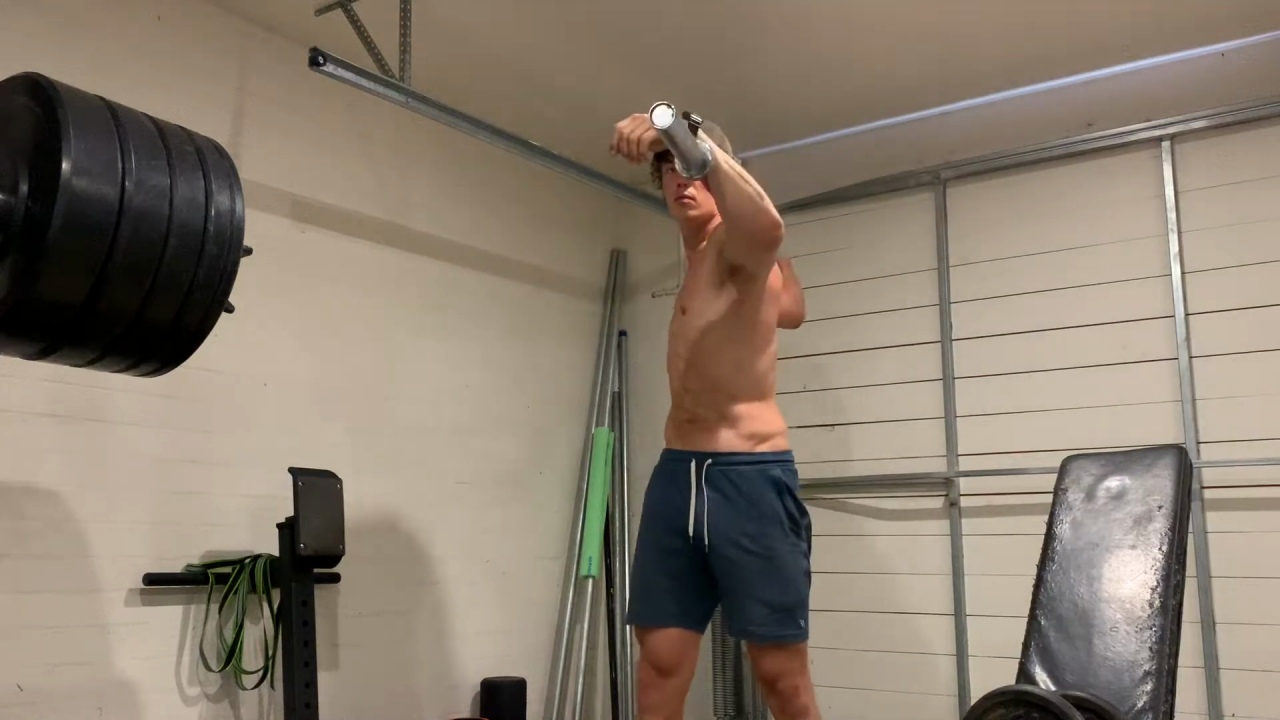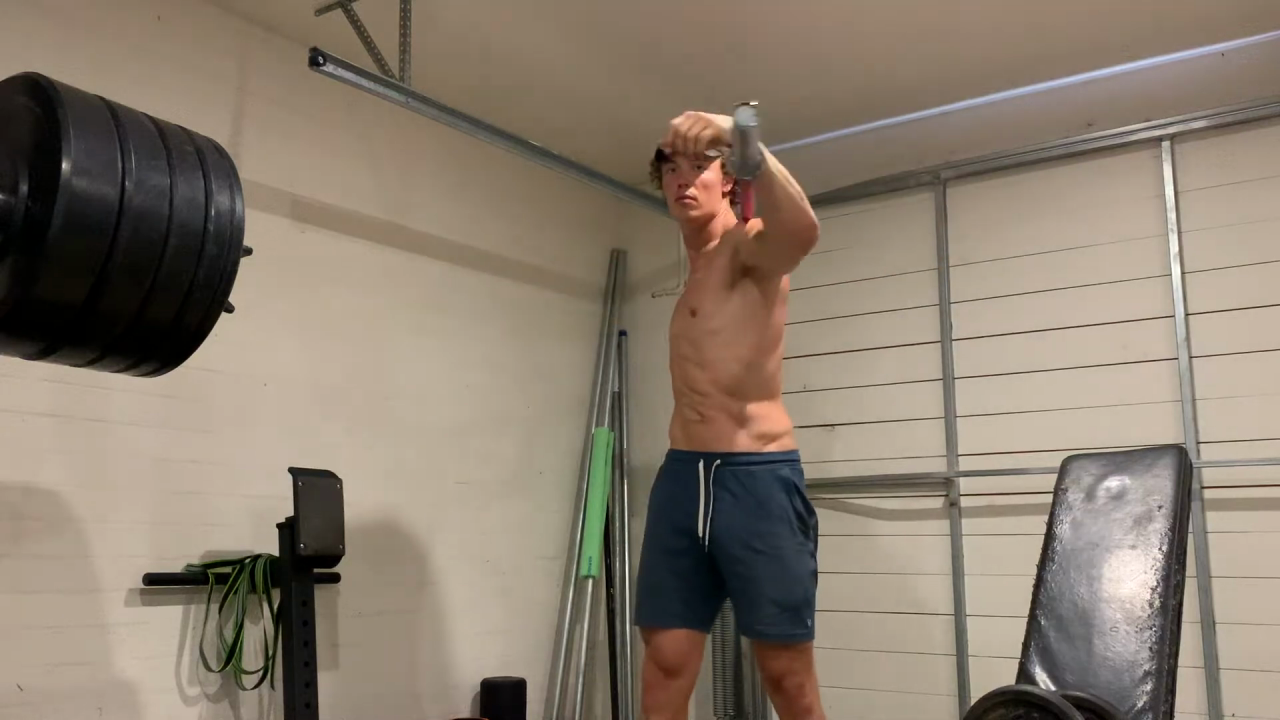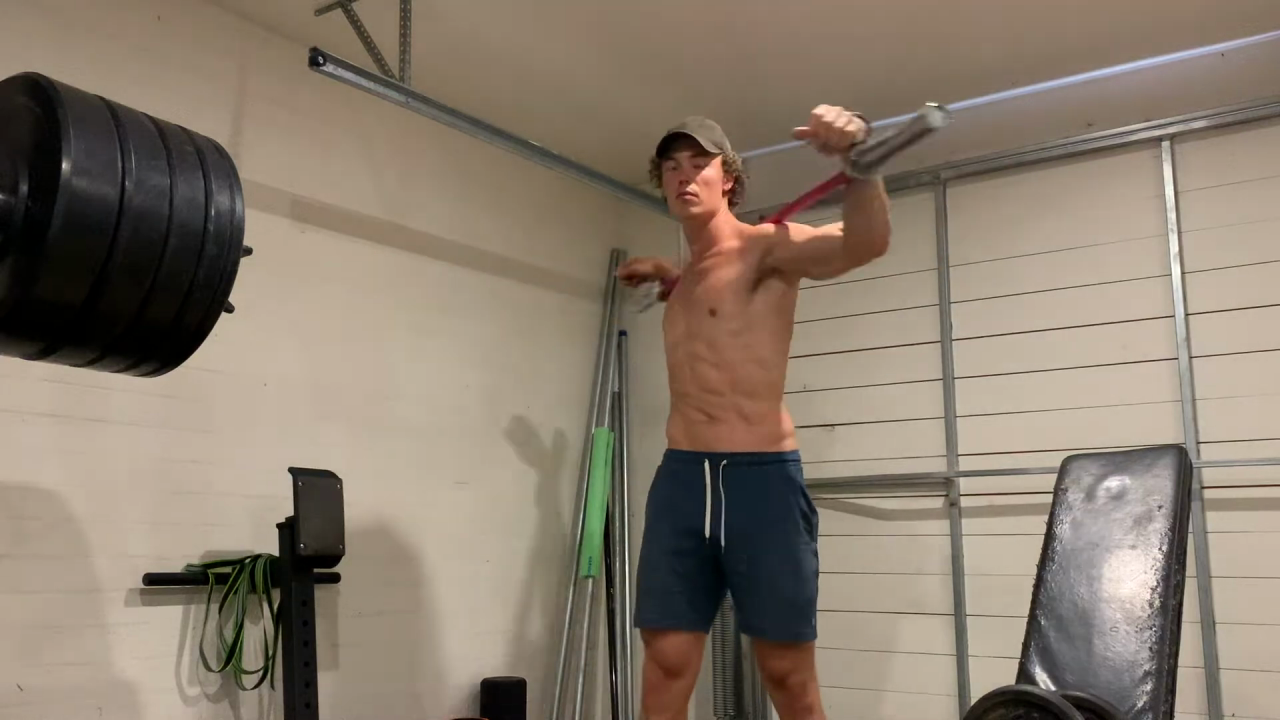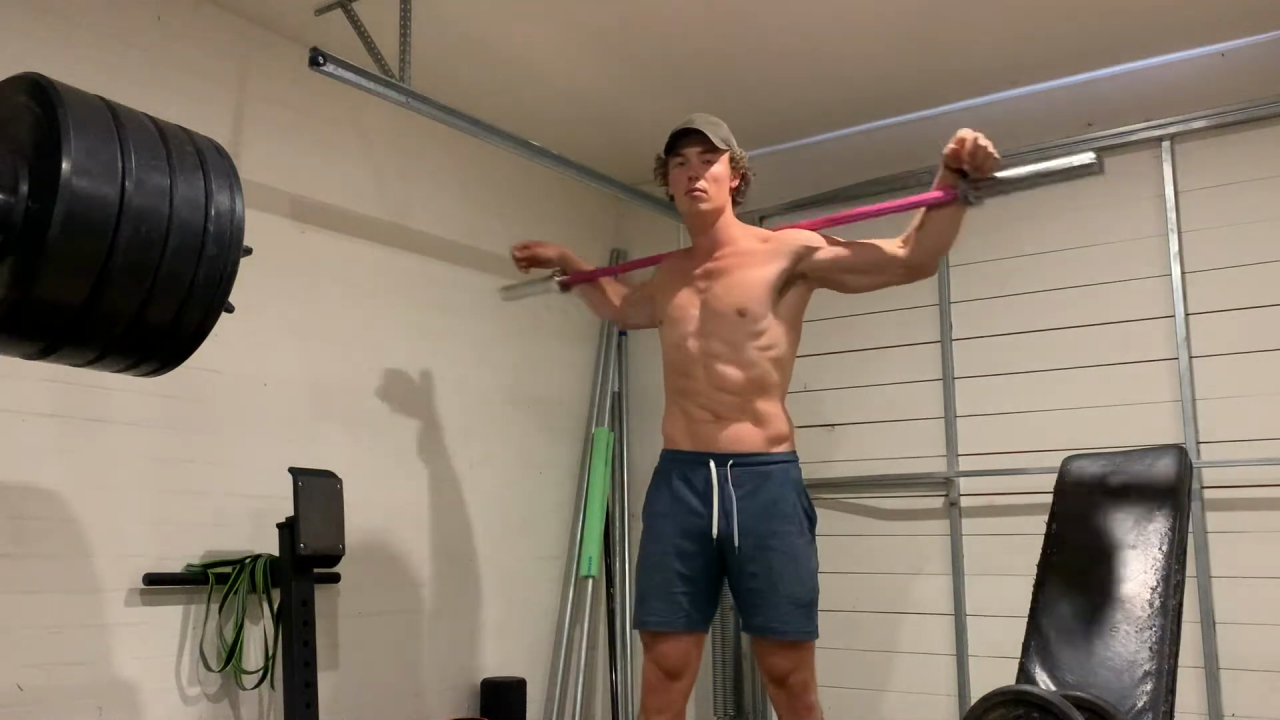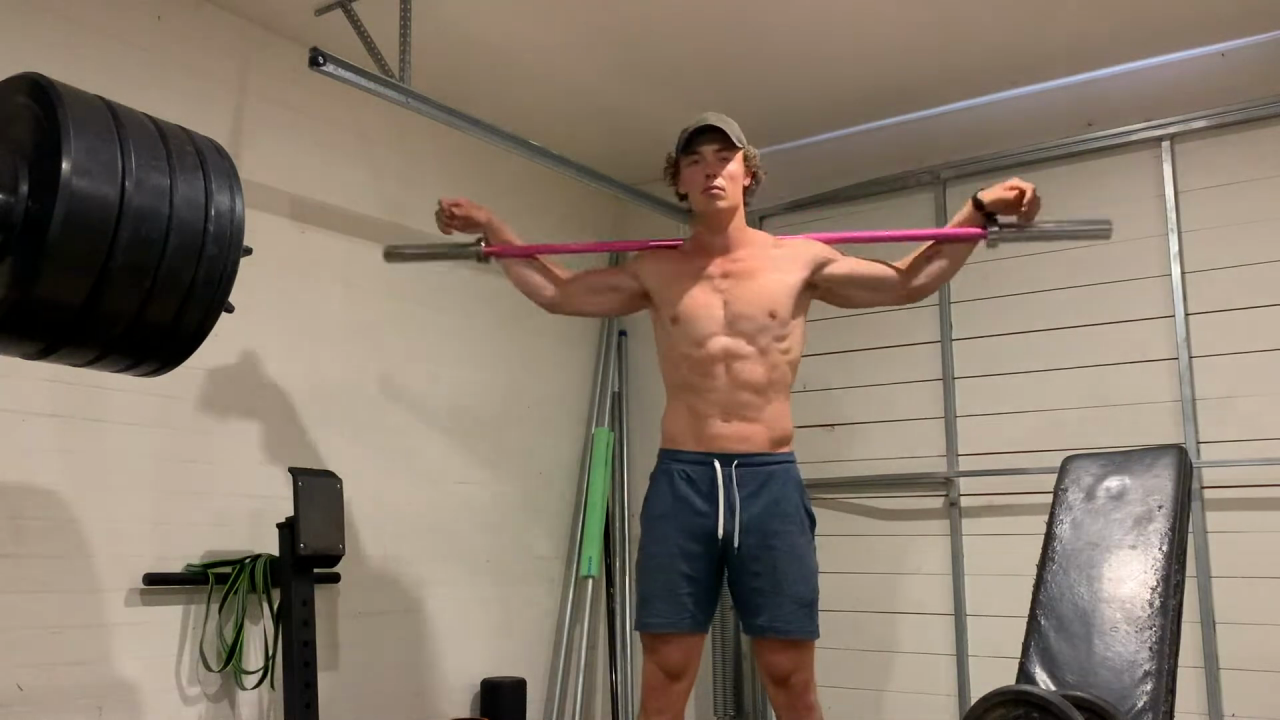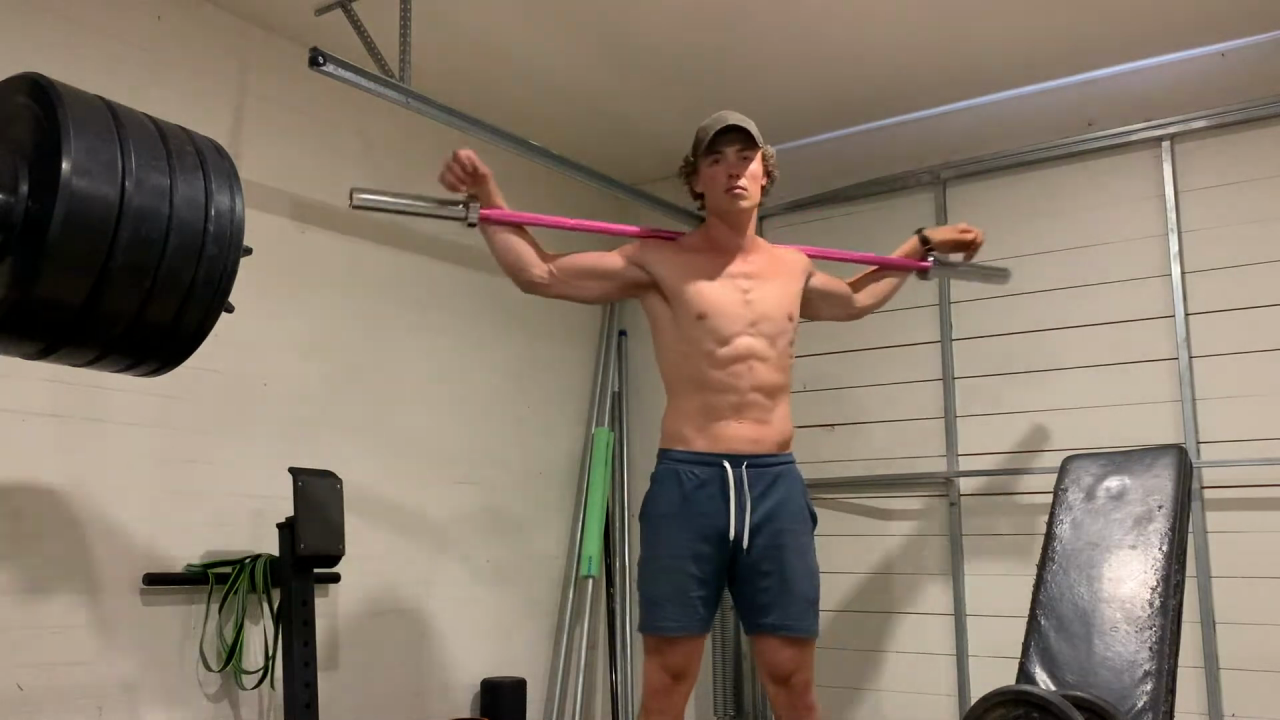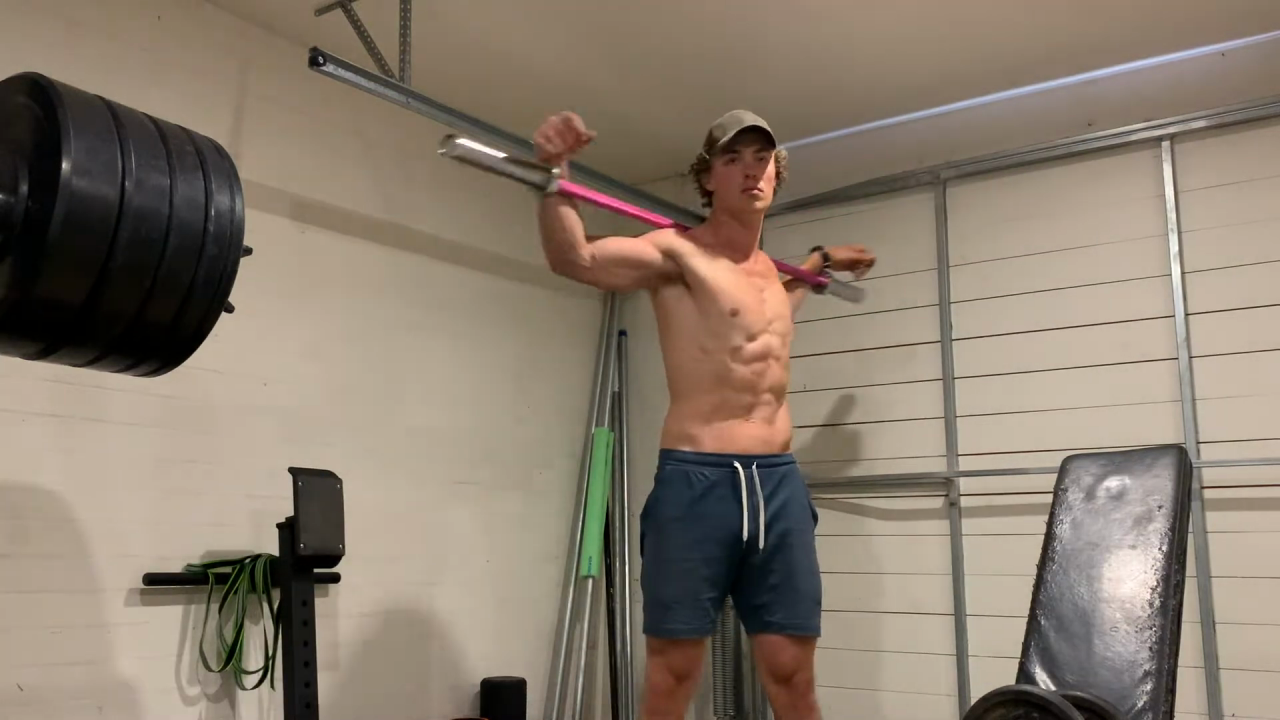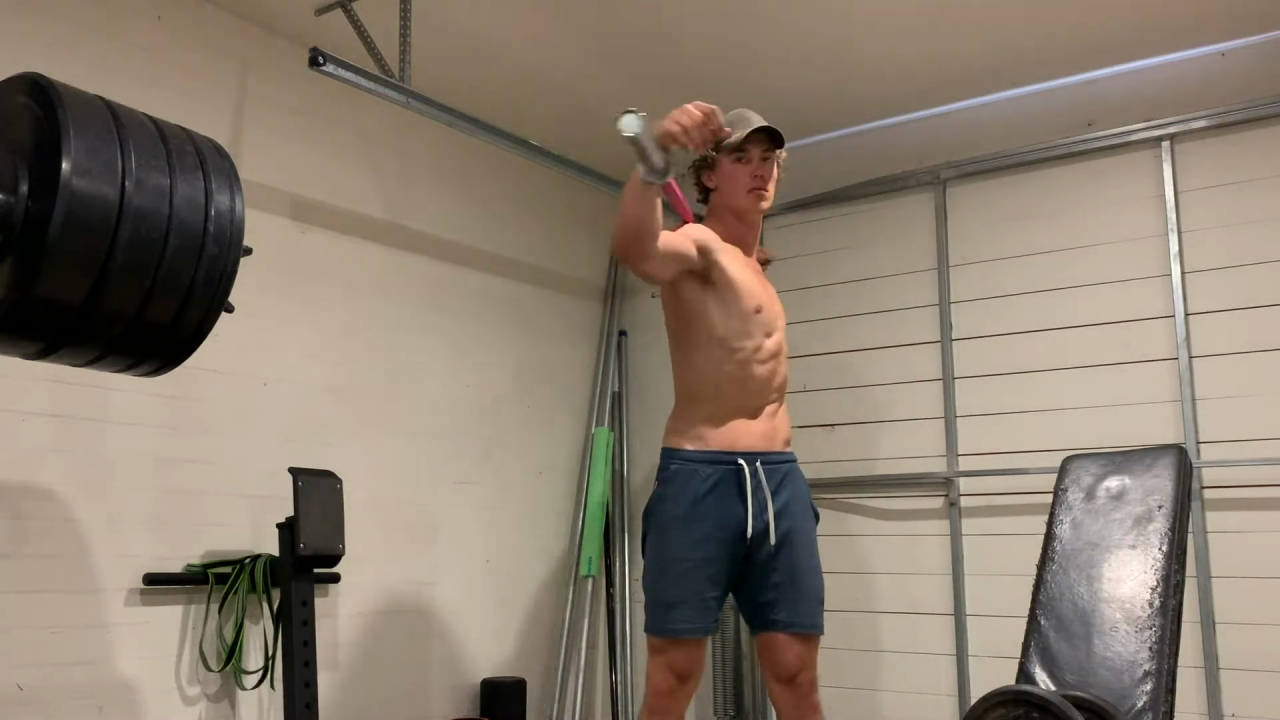
dt=0.2s
person 1, frame 1
left shoulder: (736, 244)
right shoulder: (708, 264)
left elbow: (765, 225)
right elbow: (789, 307)
left wrist: (697, 142)
left hip: (751, 478)
right hip: (677, 476)
right knee: (660, 666)
person 1, frame 2
left shoulder: (747, 244)
right shoulder: (707, 268)
left elbow: (800, 230)
left wrist: (737, 138)
left hip: (759, 479)
right hip: (682, 479)
right knee: (666, 667)
person 1, frame 3
left shoulder: (765, 247)
right shoulder: (687, 276)
left elbow: (867, 238)
left wrist: (855, 153)
right wrist: (663, 276)
left hip: (762, 481)
right hip: (681, 480)
right knee: (667, 666)
person 1, frame 4
left shoulder: (787, 252)
right shoulder: (669, 275)
left elbow: (913, 260)
right elbow: (624, 310)
left wrist: (953, 178)
right wrist: (569, 265)
left hip: (767, 481)
right hip: (680, 482)
right knee: (666, 668)
person 1, frame 5
left shoulder: (800, 258)
right shoulder: (656, 268)
left elbow: (908, 283)
right elbow: (556, 293)
left wrist: (978, 211)
right wrist: (491, 228)
left hip: (771, 482)
right hip: (683, 482)
right knee: (667, 670)
person 1, frame 6
left shoulder: (794, 266)
right shoulder: (657, 260)
left elbow: (853, 301)
right elbow: (539, 274)
left wrist: (923, 244)
right wrist: (485, 193)
left hip: (776, 484)
right hip: (688, 482)
person 1, frame 7
left shoulder: (771, 271)
right shoulder: (675, 250)
right elbow: (570, 257)
left wrist: (821, 265)
right wrist: (553, 169)
left hip: (779, 484)
right hip: (694, 482)
person 1, frame 8
left shoulder: (750, 265)
right shoulder: (696, 243)
right elbow: (632, 247)
right wrist: (658, 154)
left hip: (780, 479)
right hip: (698, 481)
